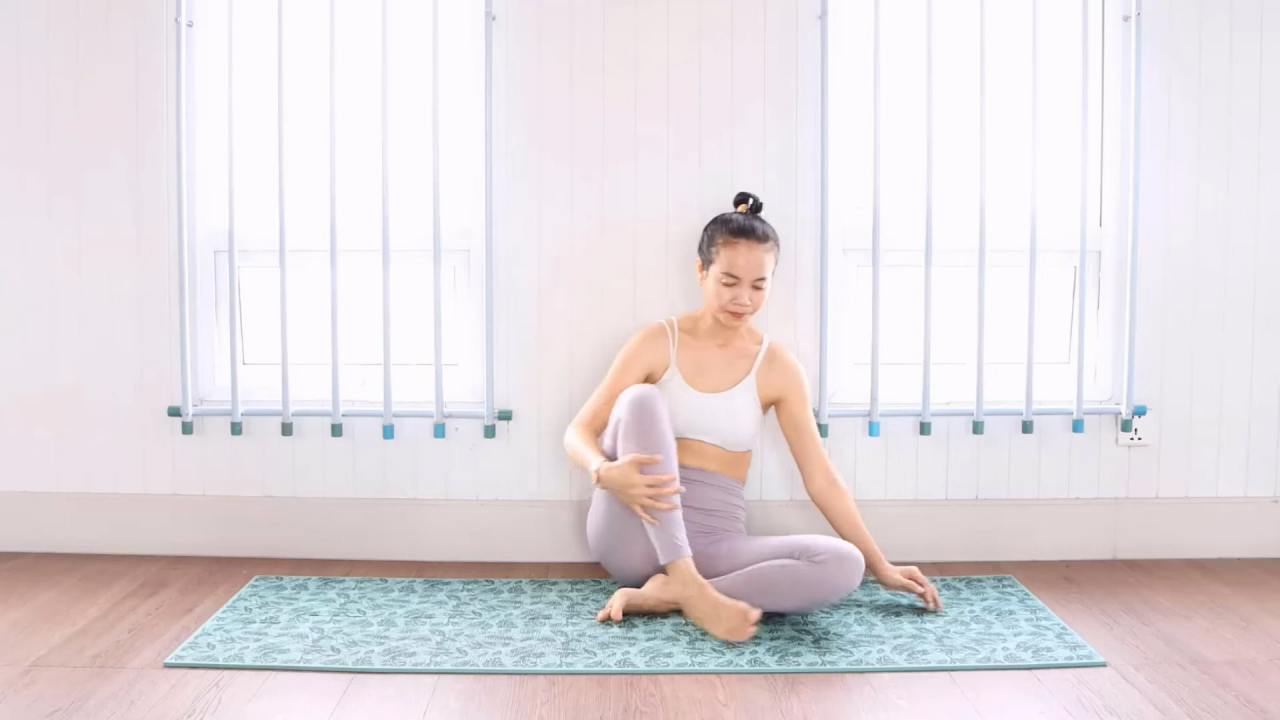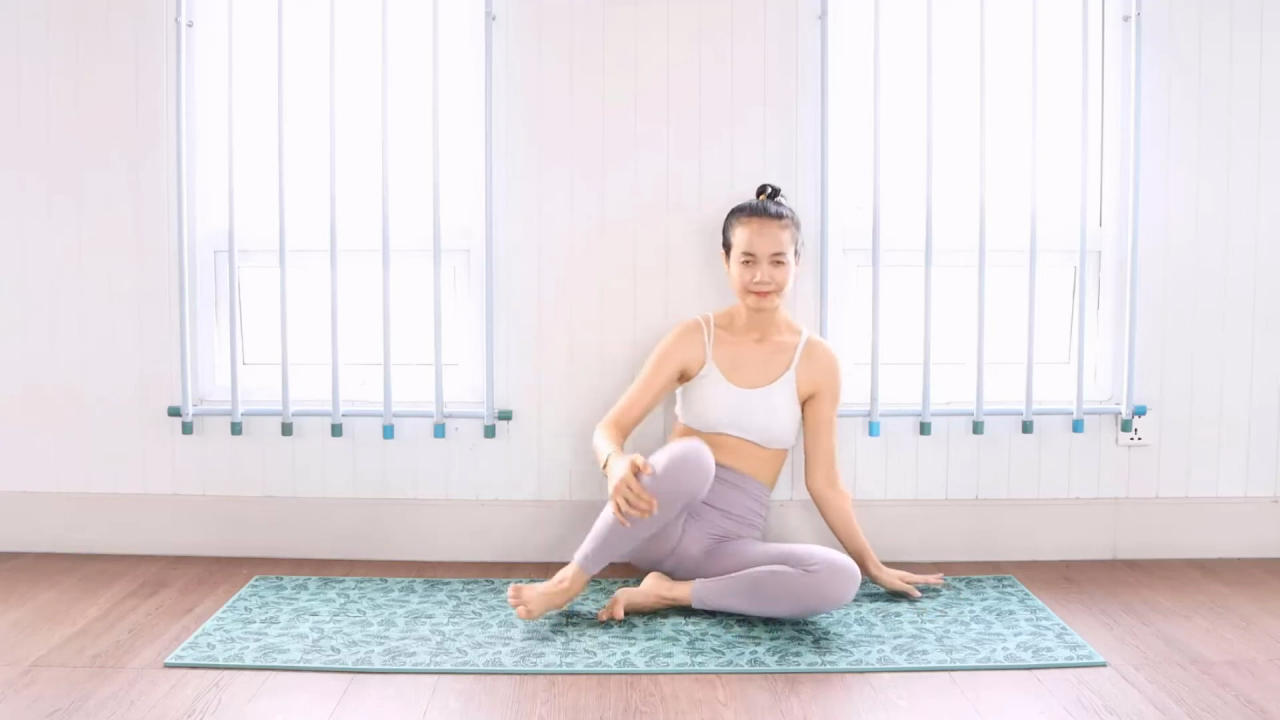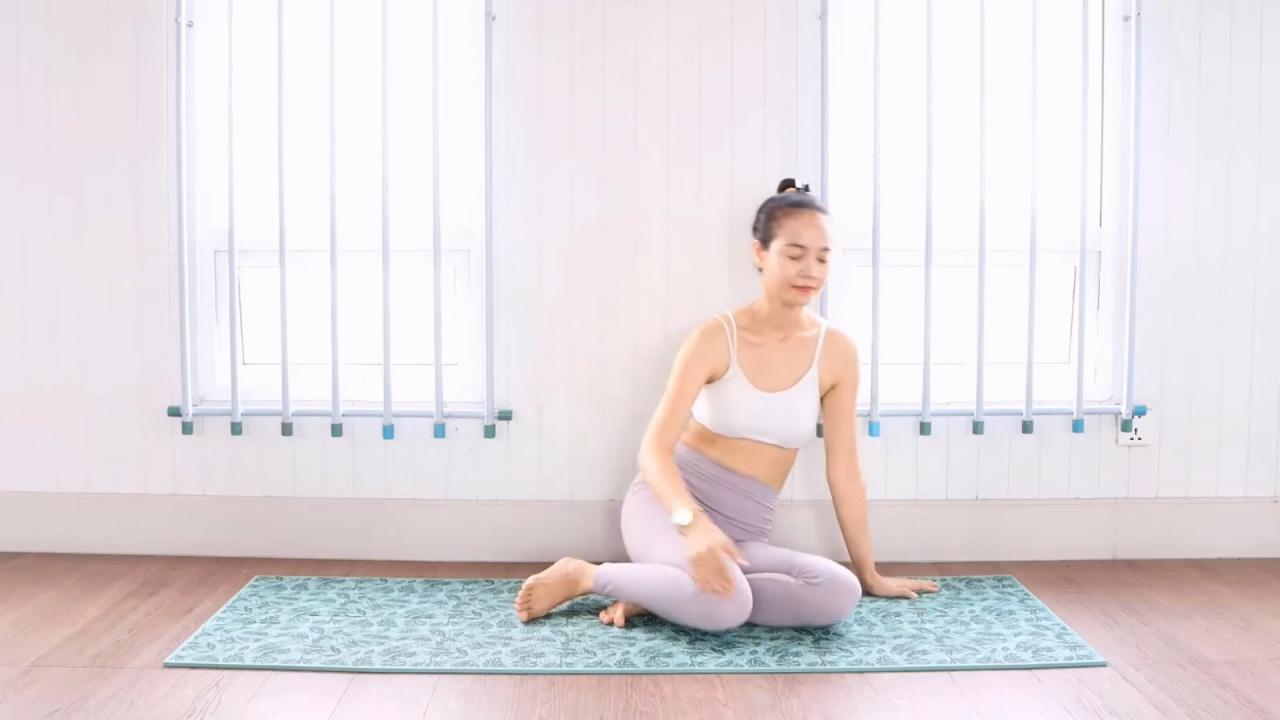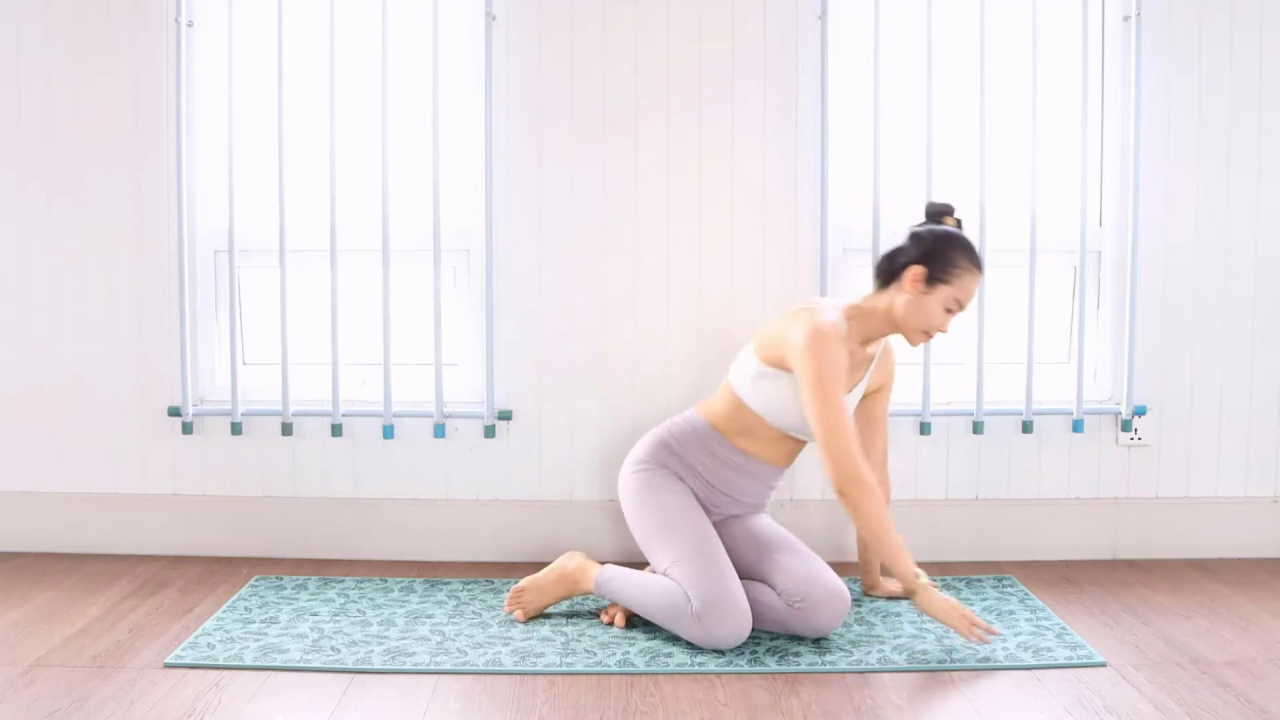
dt=0.5s
person 1, frame 1
left shoulder: (778, 367)
right shoulder: (656, 343)
left elbow: (822, 479)
right elbow: (578, 432)
left wrist: (881, 566)
right wrist: (606, 473)
left hip: (714, 541)
right hip: (632, 533)
left knee: (845, 565)
right knee: (640, 400)
left ankle: (668, 593)
right ankle: (694, 589)
person 1, frame 2
left shoulder: (817, 361)
right shoulder: (692, 339)
left elbow: (824, 482)
right elbow: (610, 427)
left wrist: (872, 566)
right wrist: (615, 464)
left hip: (729, 541)
right hip: (667, 515)
left knee: (840, 578)
right knee: (690, 456)
left ankle: (669, 593)
right ankle: (571, 580)
person 1, frame 3
left shoulder: (836, 352)
right shoulder: (715, 338)
left elbow: (844, 472)
right elbow: (655, 448)
left wrist: (868, 574)
right wrist: (694, 524)
left hip: (743, 535)
right hip: (671, 508)
left knee: (839, 593)
right knee: (724, 603)
left ankle: (666, 588)
right ankle: (584, 575)
person 1, frame 4
left shoulder: (880, 358)
right shoulder: (817, 334)
left elbow: (871, 474)
right elbow: (848, 480)
left wrist: (873, 575)
right wrist: (918, 587)
left hip: (737, 508)
right hip: (665, 472)
left knee: (827, 611)
right knee: (723, 627)
left ankle: (675, 577)
right ankle: (585, 572)
